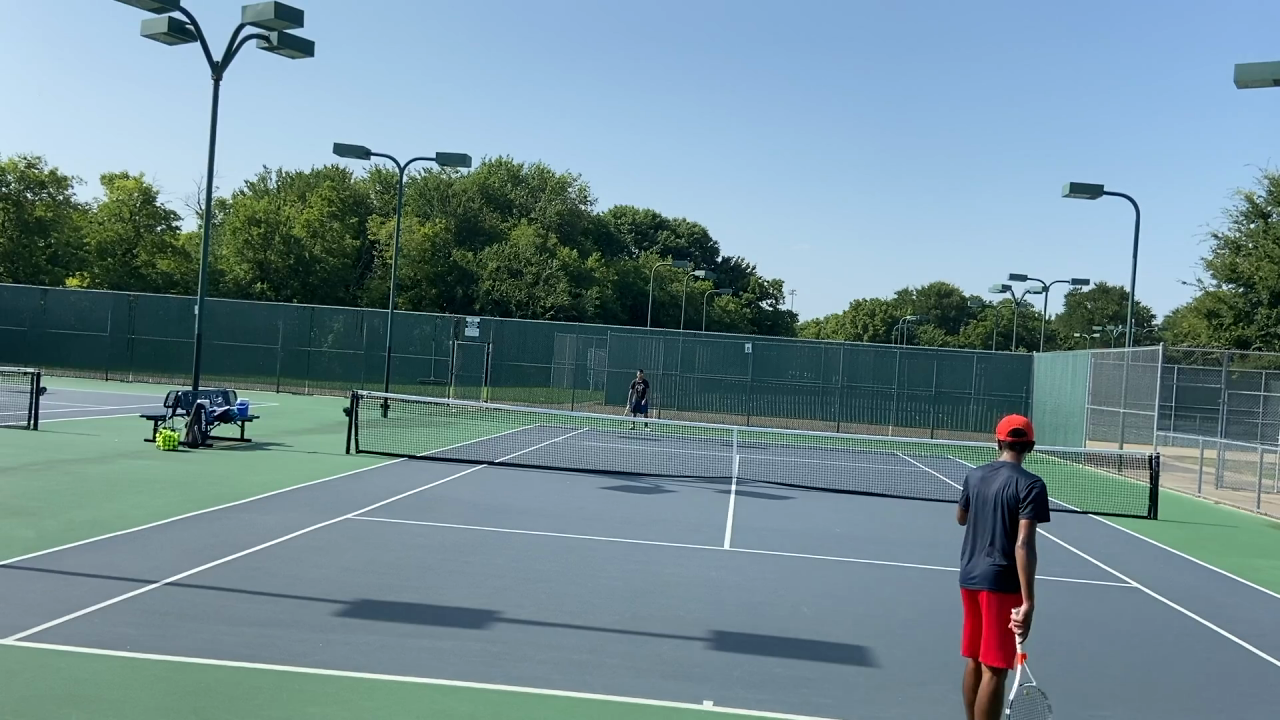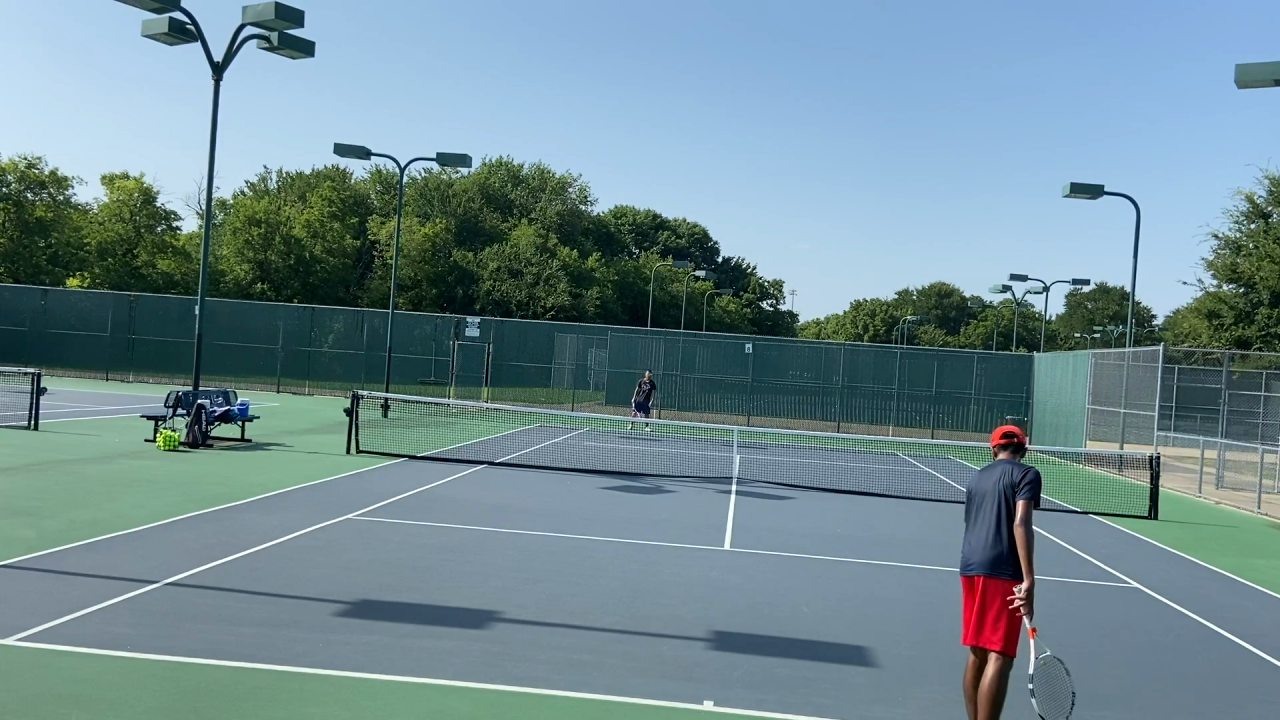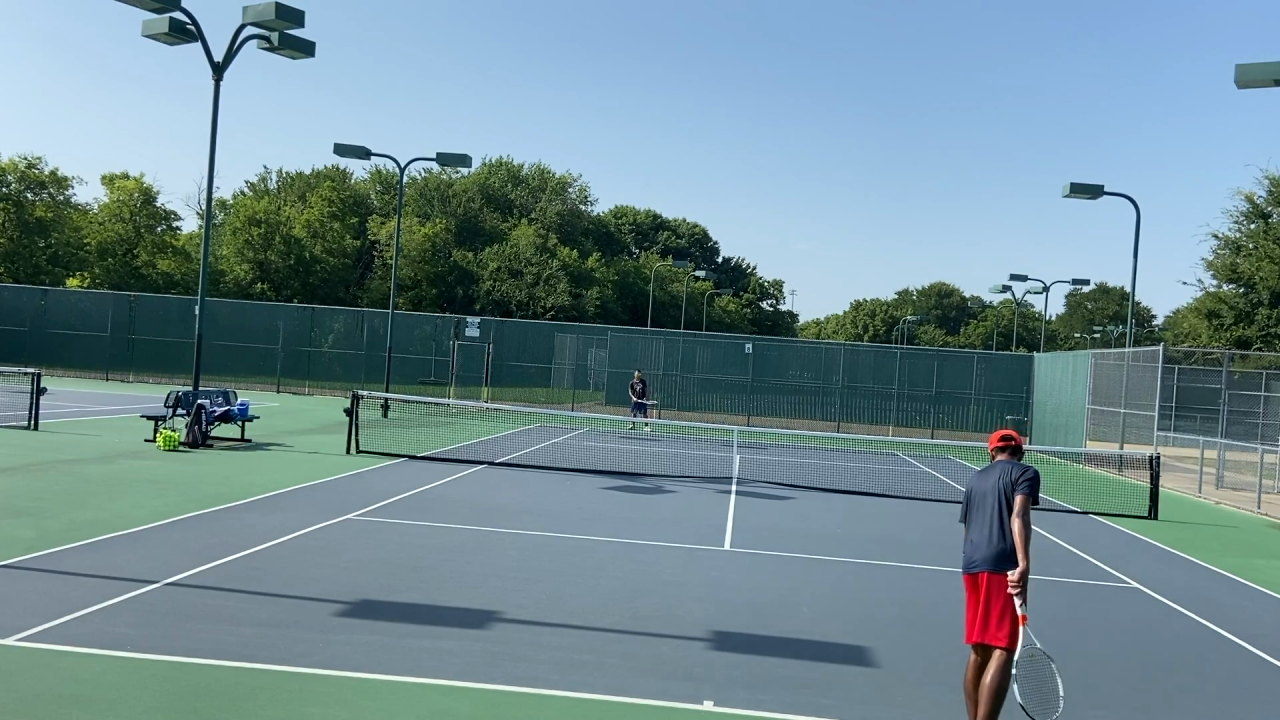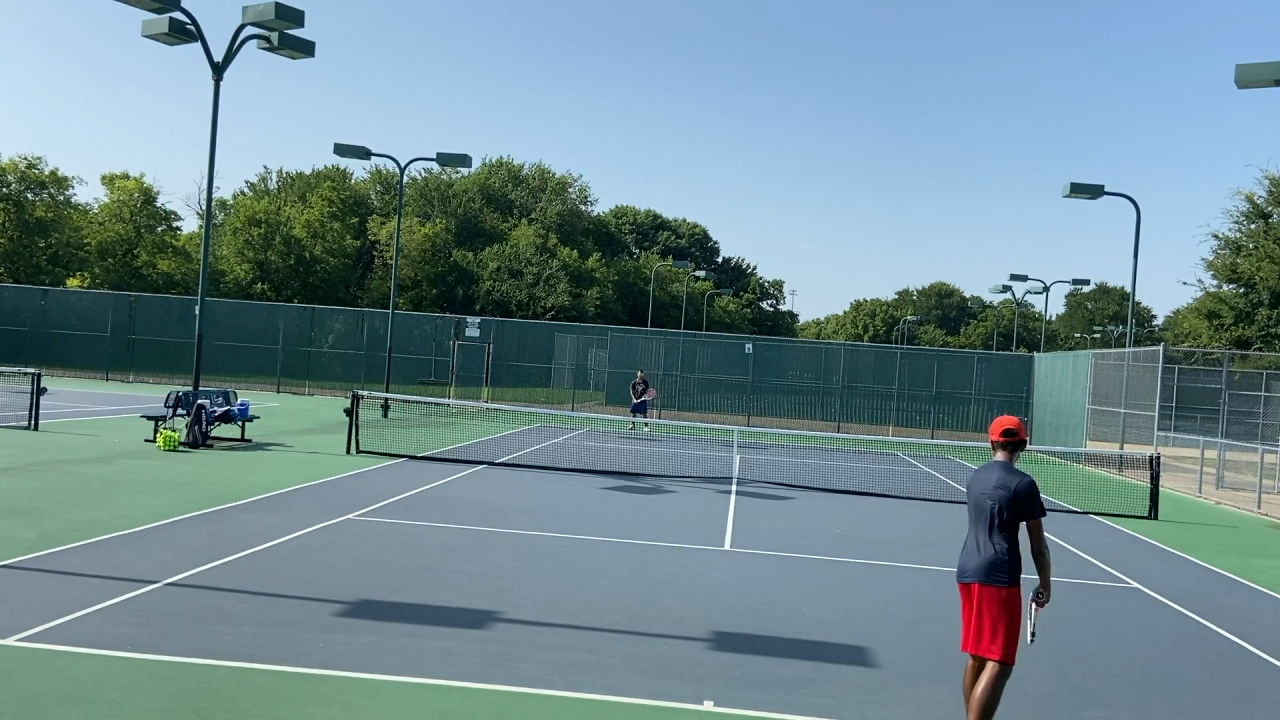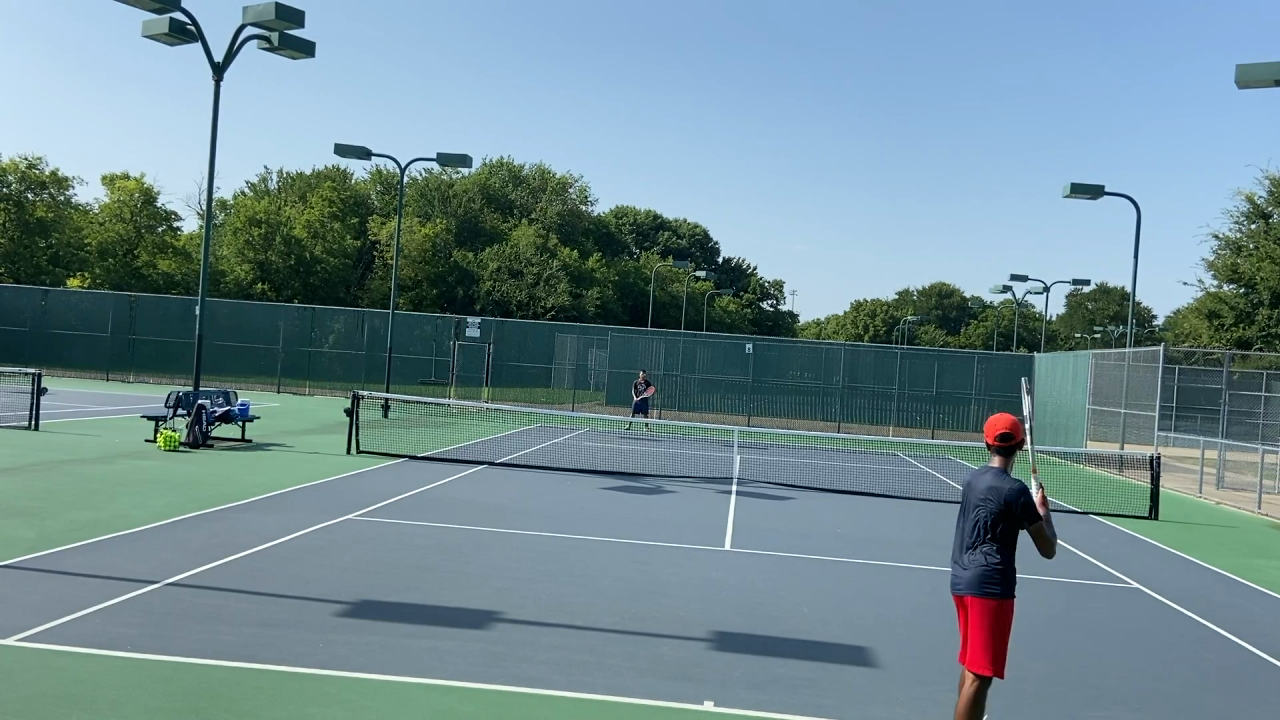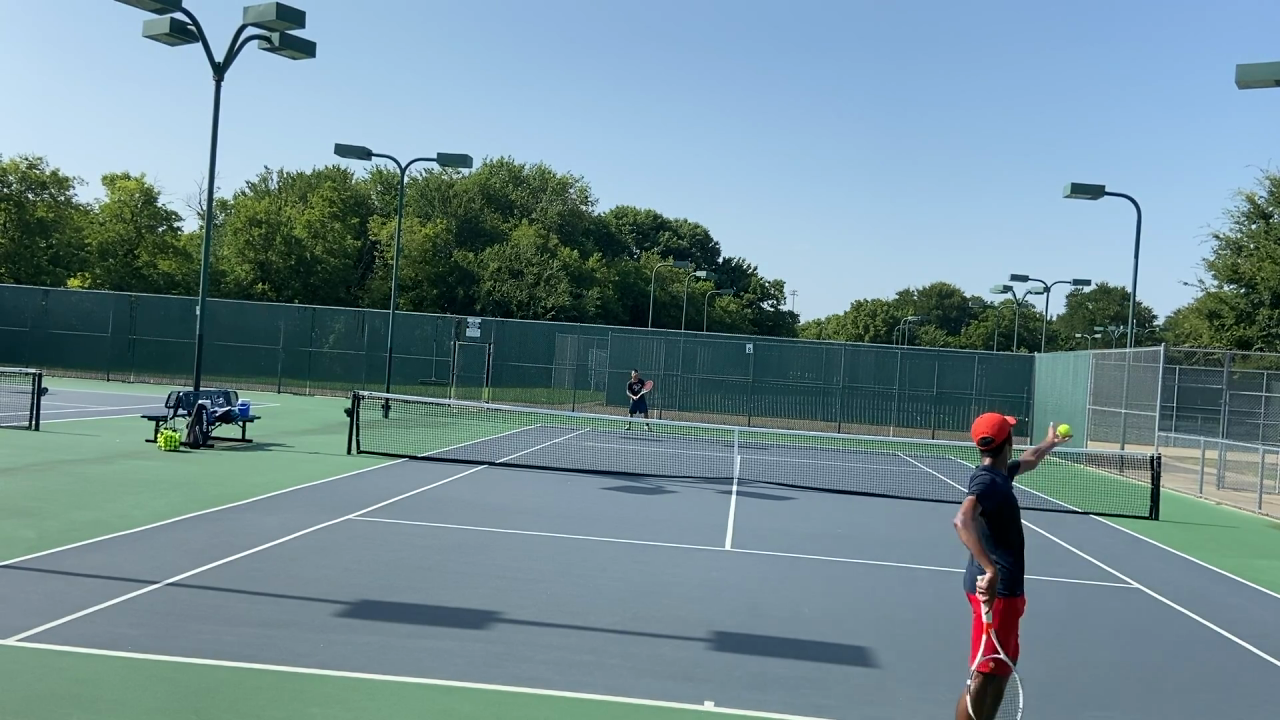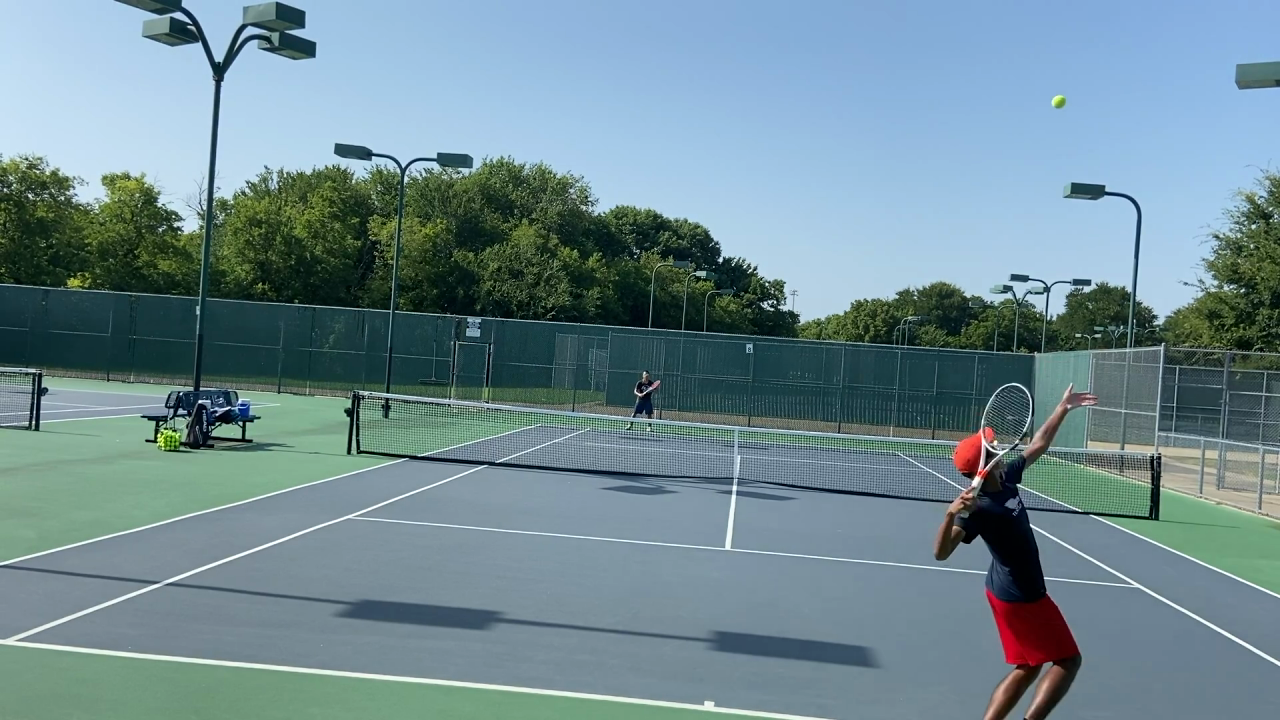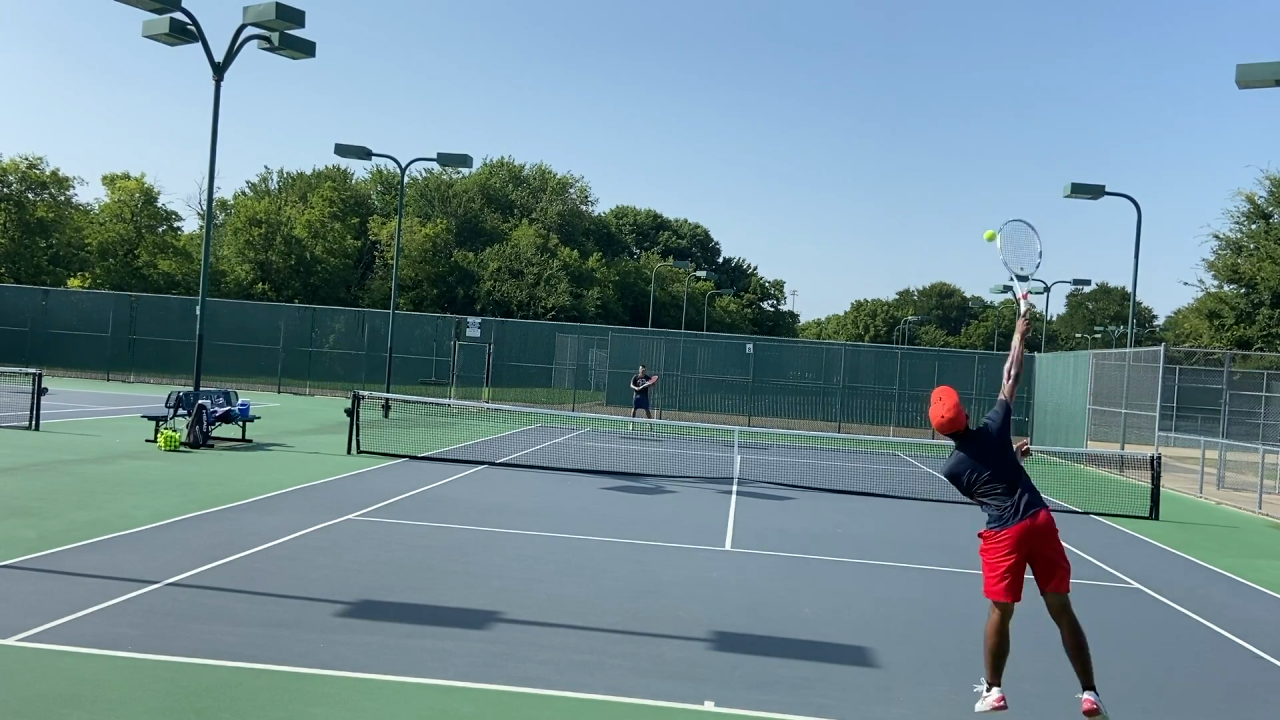
dt=0.5s
person 1, frame 1
left shoulder: (974, 476)
right shoulder: (1031, 485)
right elbow: (1024, 545)
right wrist: (1028, 602)
left hip: (969, 578)
right hip: (1001, 584)
left knee: (975, 660)
right knee: (994, 670)
person 1, frame 2
left shoulder: (977, 477)
right shoulder: (1027, 474)
right elbow: (1021, 524)
right wrist: (1029, 579)
left hip: (970, 566)
right hip: (1001, 571)
left knee: (977, 653)
right knee: (999, 657)
person 1, frame 3
left shoulder: (976, 479)
right shoulder: (1025, 473)
right elbow: (1018, 516)
right wrist: (1023, 565)
left hip: (972, 565)
right hip: (1002, 567)
left knee: (979, 651)
right knee: (1003, 653)
person 1, frame 4
left shoulder: (975, 476)
right shoulder: (1022, 483)
right elbow: (1037, 543)
right wrist: (1046, 585)
left hip: (968, 572)
right hip: (998, 577)
left knee: (977, 656)
right knee: (997, 664)
person 1, frame 5
left shoulder: (973, 478)
right shoulder: (1015, 490)
right elbow: (1048, 550)
right wrist: (1044, 511)
left hip: (963, 581)
right hip: (991, 587)
left knee: (971, 668)
right knee: (979, 675)
person 1, frame 6
left shoulder: (1000, 473)
right shoulder: (985, 479)
left elbow: (1027, 460)
right elbow: (962, 521)
left wrist: (1048, 443)
right wrist: (989, 568)
left hip: (1004, 588)
right hip: (994, 590)
left knee: (1002, 666)
right knee: (985, 675)
person 1, frame 7
left shoulder: (1005, 476)
right shoulder: (978, 507)
left elbow: (1037, 445)
right elbow: (941, 552)
left wrist: (1063, 407)
right wrist: (952, 512)
left hip: (1010, 590)
right hip: (1023, 596)
left knee: (1027, 666)
right knee: (1067, 660)
person 1, frame 8
left shoulder: (952, 469)
right shoulder: (991, 431)
right elbow: (1010, 384)
right wrist: (1020, 331)
left hip: (1003, 535)
right hip: (1037, 521)
left knee: (1000, 610)
right knee: (1061, 611)
